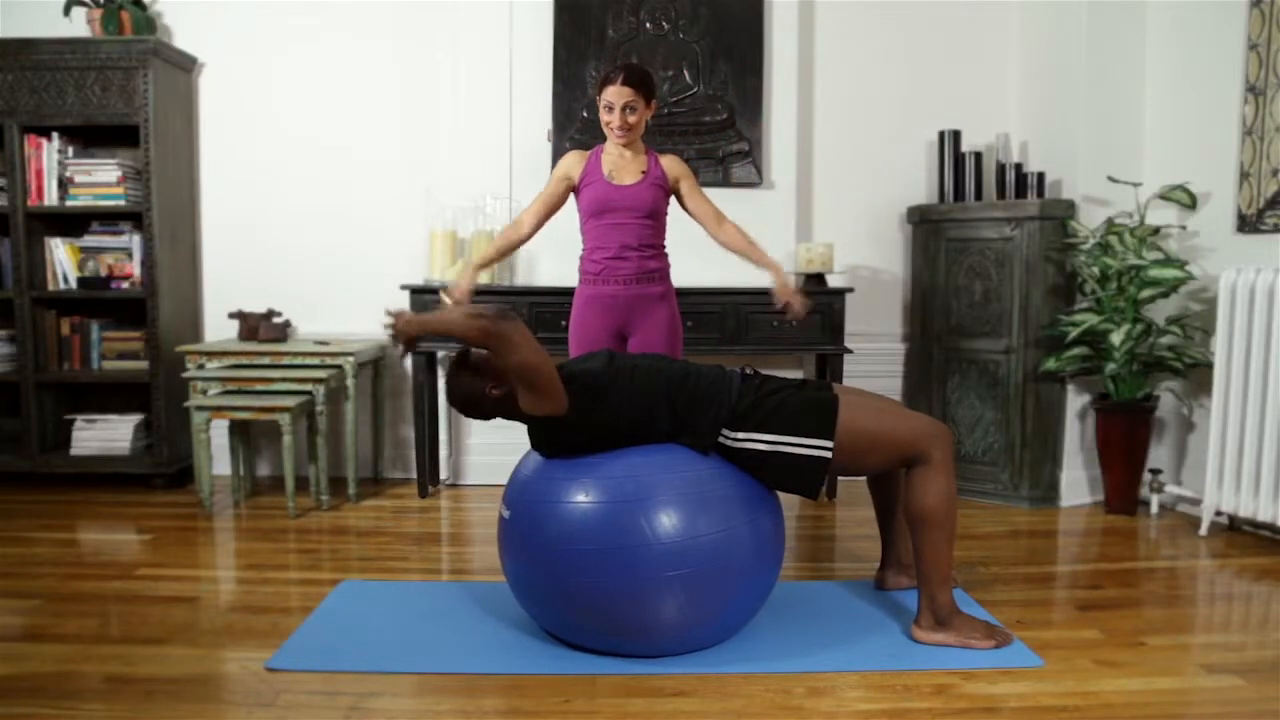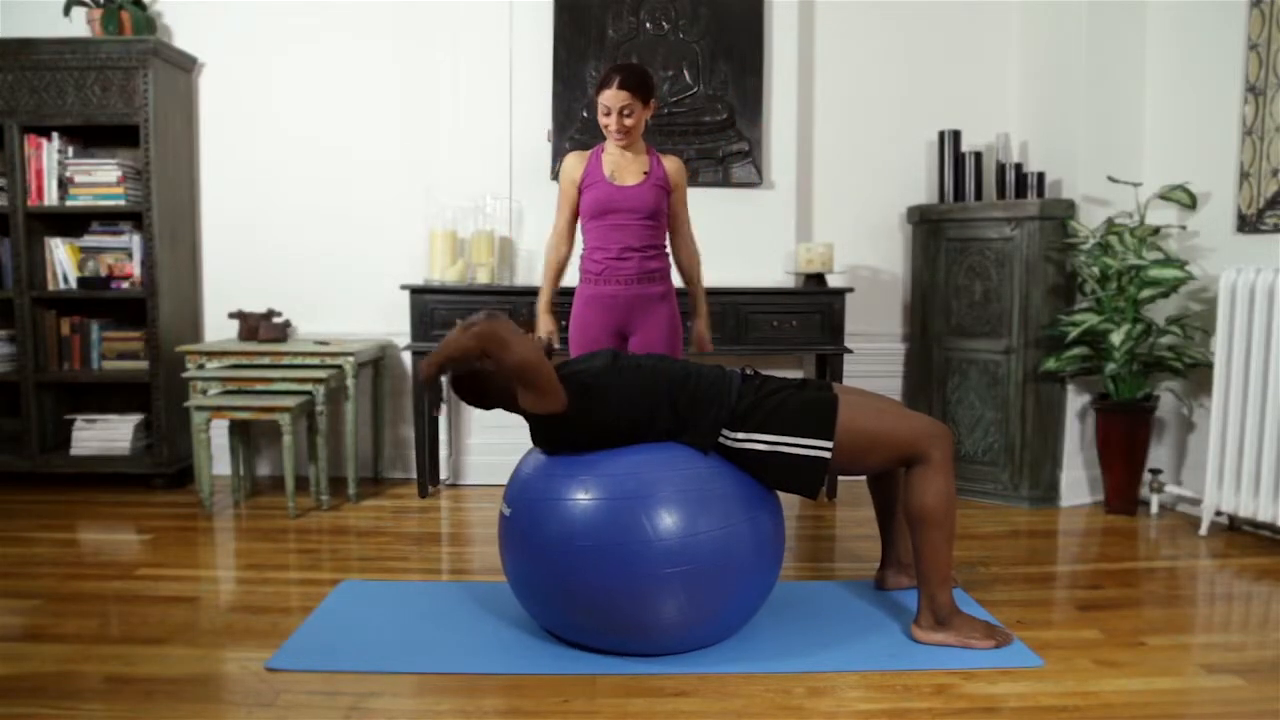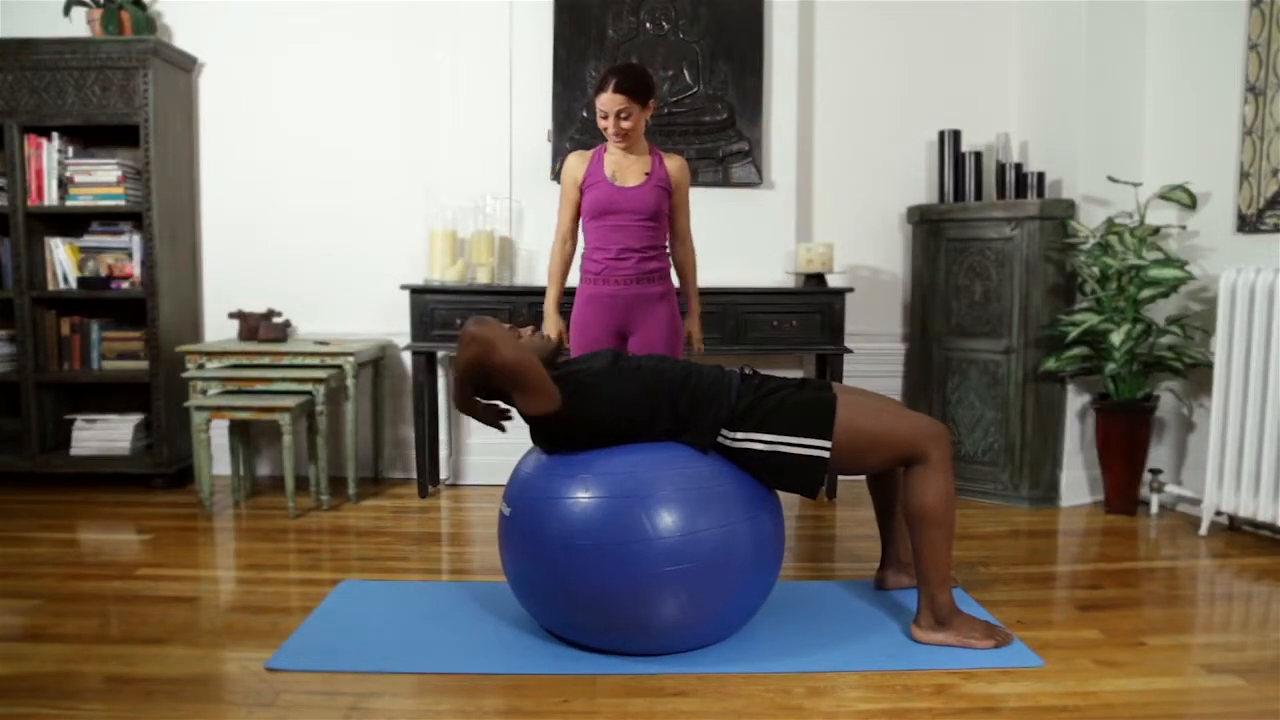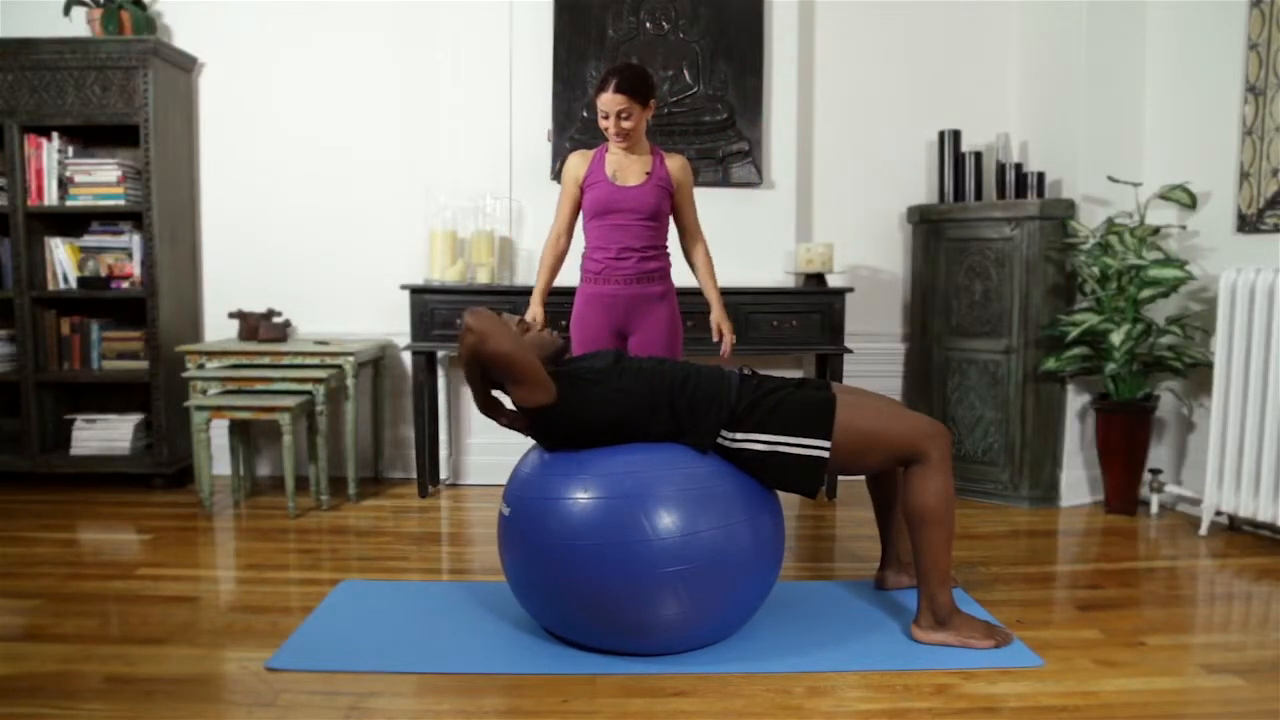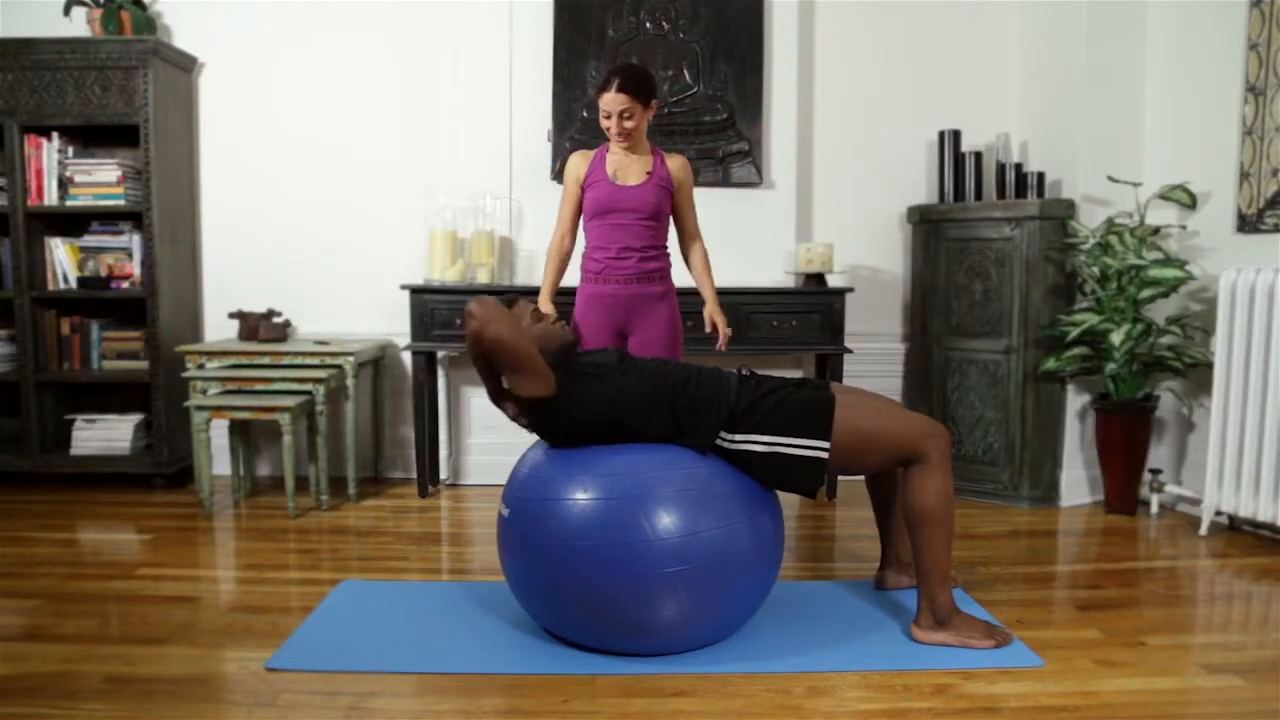
dt=0.2s
person 1, frame 1
left shoulder: (557, 397)
right shoulder: (550, 414)
right elbow: (498, 320)
right wrist: (420, 322)
left hip: (740, 394)
right hip: (742, 424)
left knee: (896, 431)
right knee: (930, 442)
left ankle: (898, 564)
right ankle: (938, 615)
person 1, frame 2
left shoulder: (558, 388)
right shoulder: (553, 413)
right elbow: (492, 329)
right wrist: (434, 365)
left hip: (742, 395)
right hip: (741, 422)
left knee: (896, 426)
right knee: (930, 441)
left ankle: (898, 563)
right ankle: (938, 615)
person 1, frame 3
left shoulder: (561, 386)
right shoulder: (552, 414)
right elbow: (483, 336)
right wrist: (463, 392)
left hip: (740, 393)
right hip: (740, 420)
left knee: (897, 424)
right knee: (929, 440)
left ankle: (897, 562)
right ankle: (938, 616)
person 1, frame 4
left shoulder: (563, 380)
right shoulder: (554, 410)
right elbow: (479, 326)
right wrist: (482, 394)
left hip: (739, 394)
right hip: (741, 420)
left knee: (895, 424)
right knee: (929, 441)
left ankle: (897, 564)
right ankle: (938, 615)
person 1, frame 5
left shoulder: (563, 376)
right shoulder: (553, 401)
right elbow: (483, 316)
right wrist: (496, 387)
left hip: (740, 395)
right hip: (741, 423)
left knee: (893, 425)
right knee: (928, 441)
left ankle: (897, 562)
right ankle: (938, 616)
person 2, frame 1
left shoulder: (669, 167)
right shoulder: (576, 163)
left elbow: (717, 224)
right elbow: (527, 223)
left wrist: (774, 269)
right wrist: (474, 266)
left hip: (654, 303)
right hip: (594, 303)
person 2, frame 2
left shoulder: (670, 168)
right shoulder: (577, 164)
left elbow: (683, 243)
right elbow: (560, 241)
left wrist: (700, 312)
right wrist: (544, 308)
left hip: (655, 303)
right hip: (595, 303)
person 2, frame 3
left shoulder: (672, 168)
right shoulder: (579, 164)
left elbow: (681, 242)
right elbow: (565, 239)
left wrist: (692, 311)
right wrist: (551, 308)
left hip: (655, 303)
right hip: (595, 303)
person 2, frame 4
left shoulder: (674, 167)
right shoulder: (580, 164)
left elbow: (693, 240)
right elbow: (560, 236)
left wrist: (716, 305)
right wrist: (537, 300)
left hip: (654, 302)
right hip: (595, 302)
person 2, frame 5
left shoulder: (674, 168)
right shoulder: (581, 164)
left elbow: (691, 240)
right elbow: (564, 237)
left wrist: (711, 302)
right wrist: (545, 297)
left hip: (655, 302)
right hip: (596, 302)
